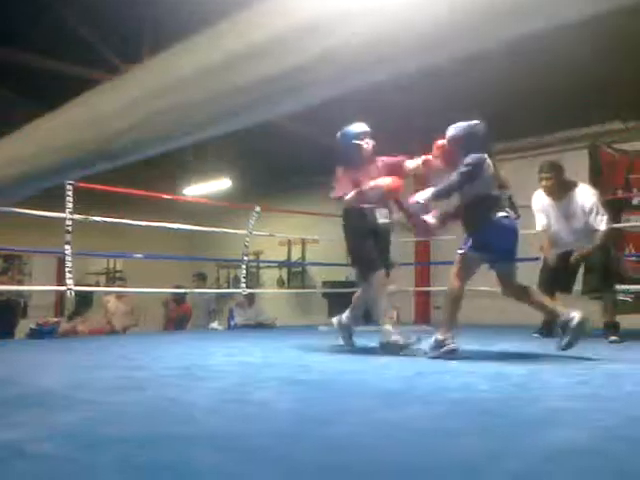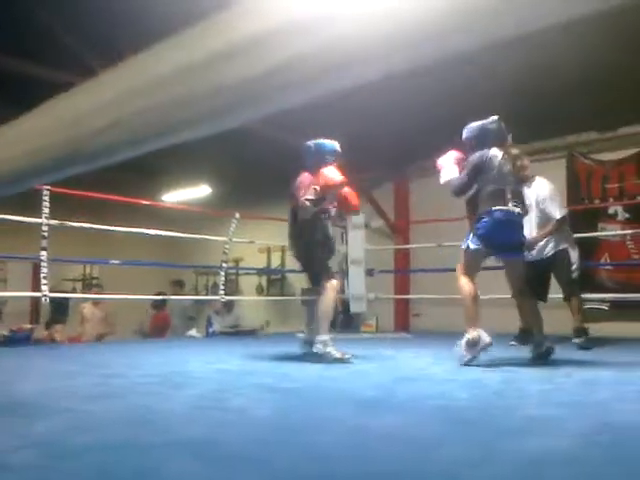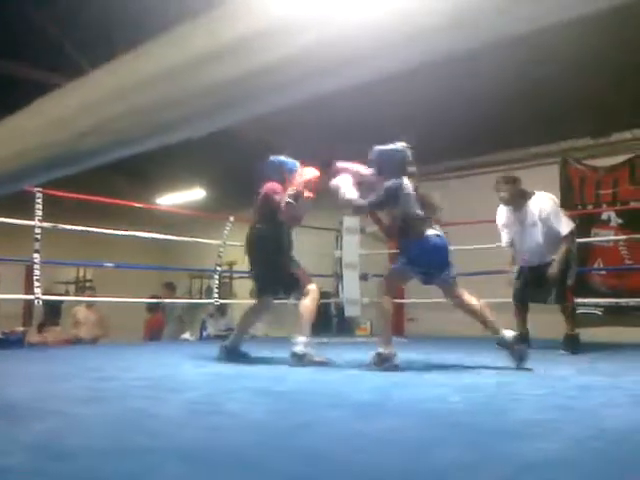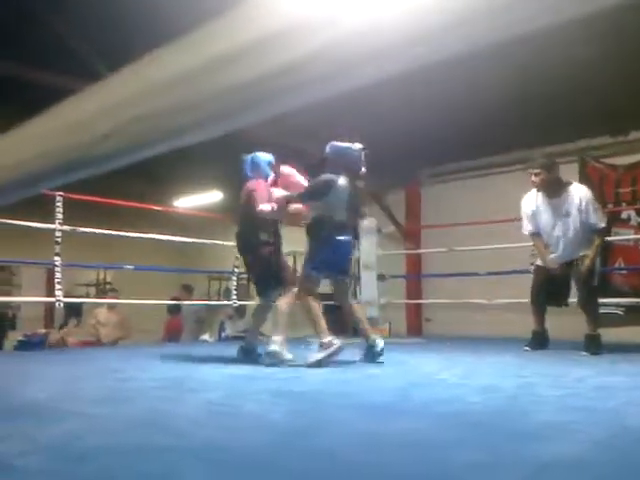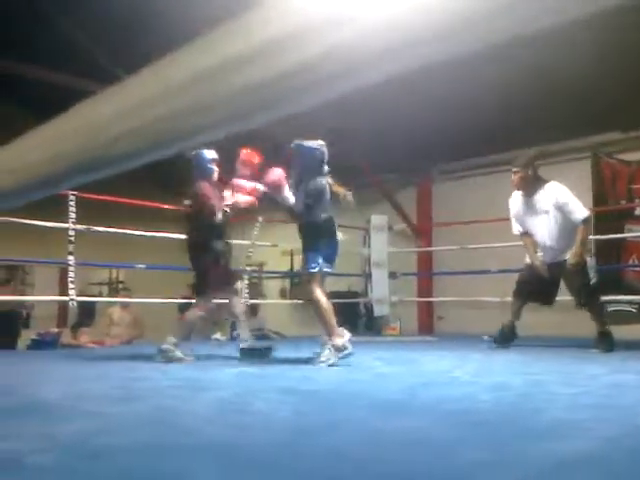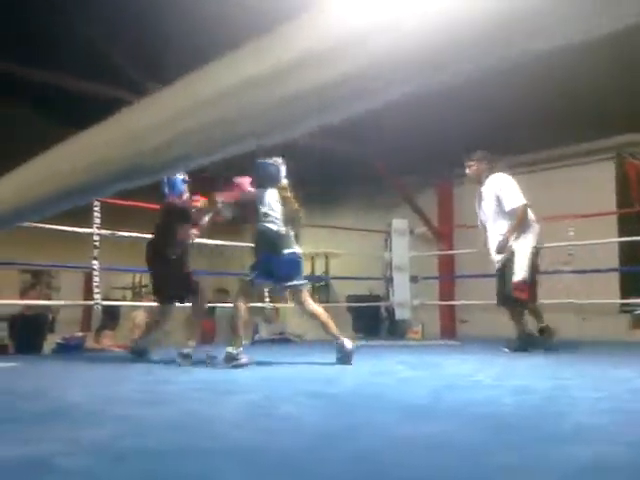
dt=0.5s
person 1, frame 1
left shoulder: (474, 161)
right shoulder: (480, 163)
left elbow: (449, 188)
right elbow: (467, 205)
left wrist: (424, 196)
right wrist: (439, 217)
left hip: (490, 226)
right hip: (503, 226)
left knee: (458, 276)
right knee: (511, 286)
left ankle: (445, 337)
right ankle: (567, 318)
person 1, frame 2
left shoulder: (482, 156)
right shoulder: (504, 159)
left elbow: (459, 188)
left wrist: (449, 170)
right wrist: (461, 168)
left hip: (492, 219)
right hip: (512, 222)
left knee: (465, 274)
right knee: (519, 286)
left ankle: (474, 334)
right ankle: (540, 342)
person 1, frame 3
left shoulder: (392, 186)
right shoulder: (403, 183)
left elbow: (363, 207)
left wrist: (345, 191)
left hip: (420, 244)
right hip: (434, 242)
left knee: (387, 291)
right knee: (459, 296)
left ankle: (386, 352)
right ankle: (504, 336)
person 1, frame 4
left shoulder: (329, 180)
right shoulder: (351, 185)
left elbow: (302, 197)
left wrist: (281, 199)
left hip: (327, 243)
right hip: (344, 242)
left knee: (305, 292)
right knee: (342, 297)
left ankle: (327, 341)
right ankle: (372, 342)
person 1, frame 5
left shoulder: (315, 184)
right shoulder: (304, 181)
left elbow: (300, 211)
left wrist: (283, 191)
left hip: (320, 242)
right hip: (317, 241)
left knee: (314, 290)
right knee: (315, 290)
left ankle: (338, 342)
right ankle: (339, 334)
person 1, frame 6
left shoulder: (261, 195)
right shoulder: (282, 197)
left hip: (272, 255)
right hip: (291, 253)
left knee: (242, 297)
right knee: (305, 302)
left ankle: (236, 351)
right ankle: (343, 343)
person 2, frame 1
left shoulder: (381, 164)
right shoulder: (345, 170)
left elbow: (408, 165)
right elbow: (344, 201)
right wrist: (365, 191)
left hip: (379, 229)
right hip: (358, 230)
left knee: (374, 282)
right knee: (377, 277)
left ankle: (344, 321)
right ankle: (388, 334)
person 2, frame 2
left shoulder: (329, 182)
right shoulder: (306, 179)
right elbow: (303, 213)
left wrist: (340, 207)
right wrist: (320, 191)
left hip: (319, 241)
right hip: (309, 241)
left knee: (322, 290)
right knee: (331, 285)
left ankle: (311, 338)
right ankle: (322, 344)
person 2, frame 3
left shoulder: (270, 193)
right shoulder: (274, 188)
left elbow: (291, 218)
right elbow: (285, 213)
left wrist: (297, 195)
right wrist: (297, 190)
left hip: (264, 250)
right hip: (271, 250)
left knee: (264, 300)
right knee: (310, 290)
left ankle: (230, 345)
right ankle: (301, 348)
person 2, frame 4
left shoulder: (252, 187)
right shoulder: (257, 185)
right elbow: (262, 211)
right wrist: (280, 206)
left hip: (252, 247)
right hip: (261, 245)
left knee: (268, 297)
right knee: (287, 289)
left ankle: (248, 346)
right ankle: (275, 346)
person 2, frame 5
left shoulder: (211, 187)
right shoulder: (203, 188)
right elbow: (216, 218)
right wrist: (231, 204)
left hip: (214, 251)
right hip: (205, 250)
left knee: (234, 291)
right knee: (206, 303)
left ankle: (246, 342)
right ankle: (170, 345)
person 2, frame 6
left shoulder: (181, 206)
right shoulder: (173, 204)
left elbow: (195, 226)
right elbow: (194, 214)
left hip: (162, 262)
right hip: (168, 261)
left knee: (166, 306)
right knee: (198, 299)
left ankle: (140, 344)
right ankle: (188, 348)
person 3, frame 1
left shoulder: (586, 196)
right shoulder: (538, 199)
left elbow: (604, 230)
right elbow: (543, 229)
left wrist: (584, 251)
right wrist: (548, 252)
left hip: (591, 246)
right hip: (561, 247)
left knee: (605, 281)
right knee: (546, 281)
left ankle: (610, 326)
right ankle: (549, 323)
person 3, frame 2
left shoulder: (541, 187)
left elbow: (560, 219)
left wrist: (537, 238)
left hip: (556, 246)
right hip: (530, 252)
left knee: (570, 286)
left ankle: (580, 331)
right ankle: (525, 330)
person 3, frame 3
left shoulder: (544, 203)
right shoulder: (503, 213)
left elbow: (568, 234)
right elbow: (509, 245)
left wrist: (558, 263)
right wrist: (512, 271)
left hip: (556, 257)
right hip: (529, 260)
left knee: (562, 293)
right knee: (519, 293)
left ankle: (571, 336)
right ankle: (521, 336)
person 3, frame 4
left shoulder: (581, 194)
right shoulder: (529, 200)
left elbow: (599, 229)
right elbow: (534, 234)
left wrist: (591, 258)
right wrist: (547, 260)
left hip: (580, 254)
right hip: (549, 257)
left knee: (587, 293)
right knee: (537, 294)
left ankle: (592, 336)
right ankle: (539, 336)
person 3, frame 5
left shoulder: (555, 192)
right shoulder: (515, 202)
left elbow: (584, 220)
right elbow: (524, 234)
left wrist: (578, 252)
right wrist: (534, 259)
left hip: (569, 254)
right hip: (540, 257)
left knee: (588, 292)
right knee: (521, 290)
left ankle: (603, 334)
right ankle: (507, 331)
person 3, frame 6
left shoulder: (501, 181)
right shoulder: (481, 193)
left elbow: (521, 209)
right elbow: (486, 227)
left wrist: (506, 237)
left hip: (521, 241)
right hip: (501, 250)
left knee: (518, 286)
right knee: (506, 297)
left ankle: (543, 327)
right ankle: (524, 336)
